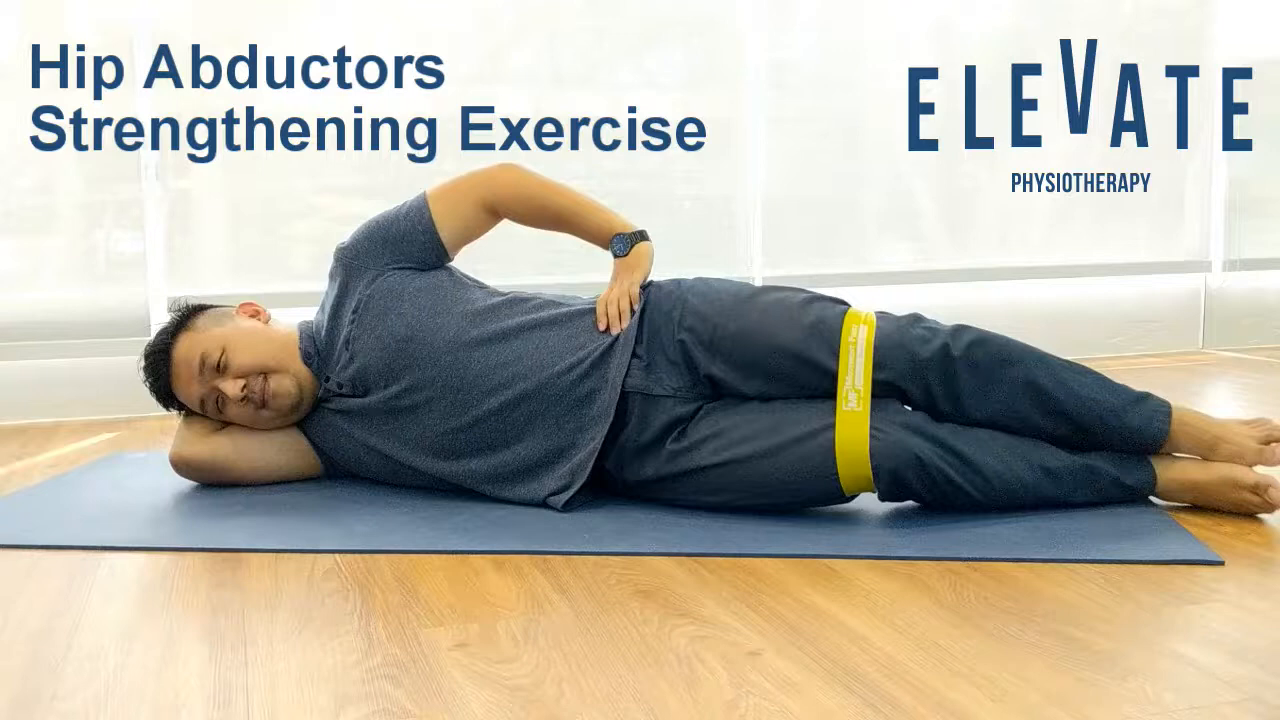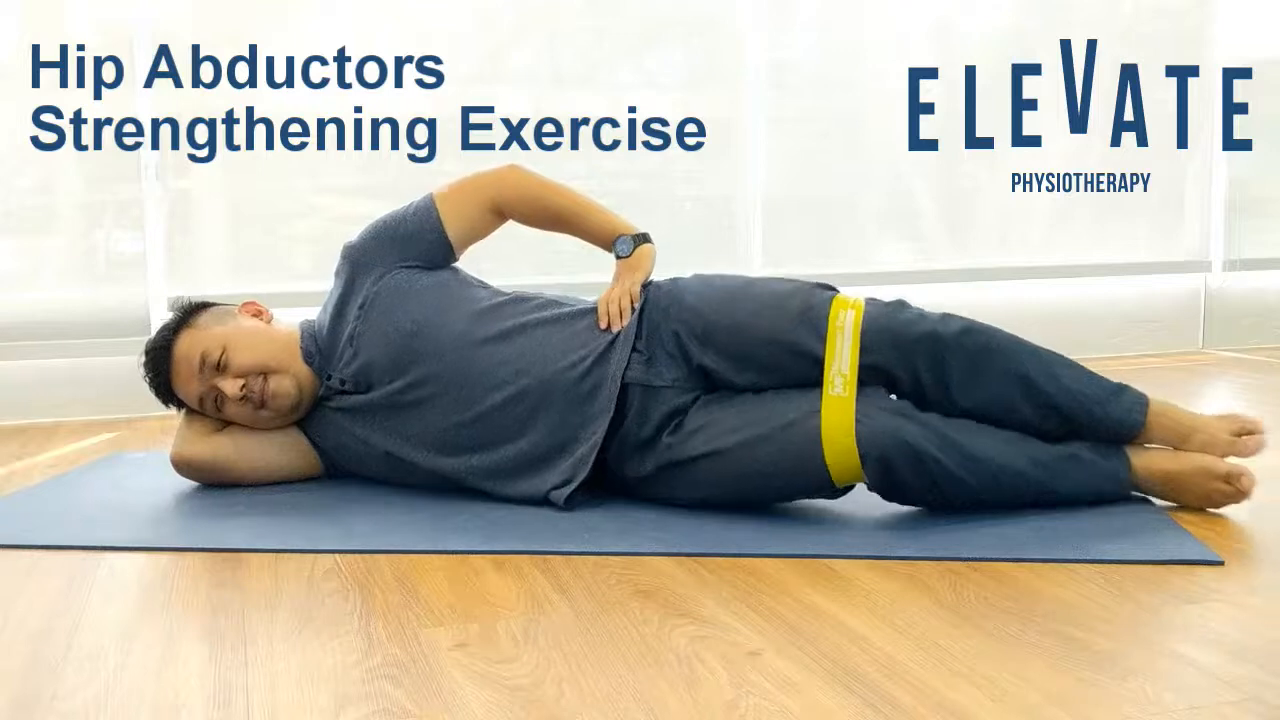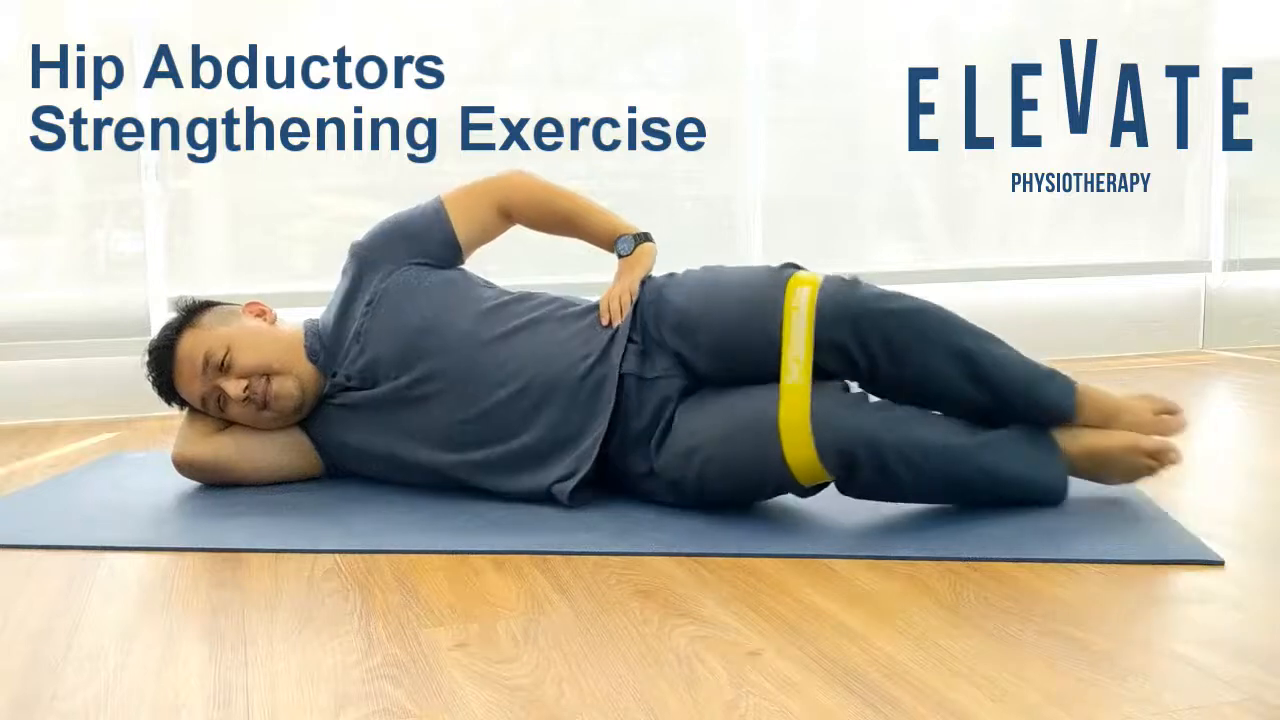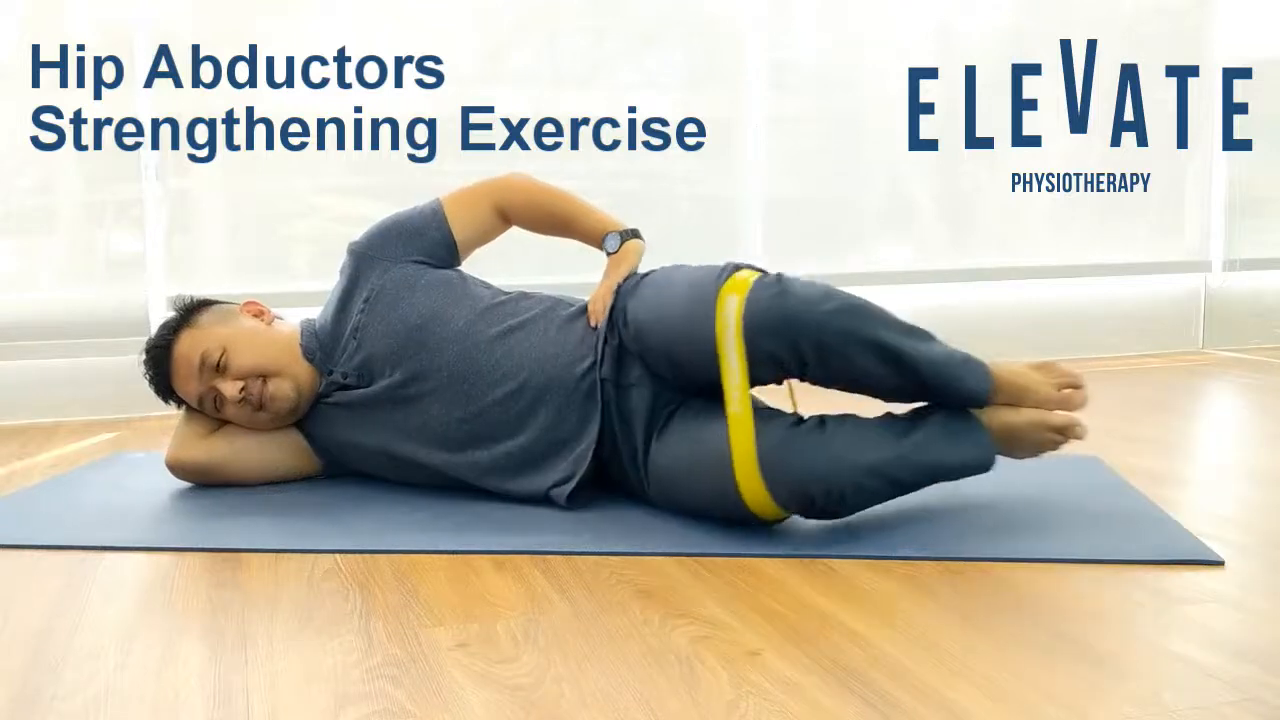
dt=0.2s
person 1, frame 1
left shoulder: (364, 269)
right shoulder: (334, 436)
left elbow: (499, 182)
left wrist: (628, 244)
left hip: (658, 337)
right hip: (652, 459)
left knee: (907, 358)
right knee: (895, 454)
left ankle: (1171, 425)
right ankle: (1156, 479)
person 1, frame 2
left shoulder: (369, 270)
right shoulder: (331, 438)
left elbow: (503, 182)
left wrist: (631, 246)
left hip: (659, 338)
right hip: (654, 460)
left knee: (893, 341)
right knee: (884, 437)
left ankle: (1148, 420)
right ankle: (1131, 472)
person 1, frame 3
left shoulder: (376, 267)
right shoulder: (330, 437)
left elbow: (512, 189)
left wrist: (633, 245)
left hip: (653, 336)
right hip: (649, 454)
left knee: (842, 317)
right knee: (843, 427)
left ankle: (1069, 402)
right ankle: (1060, 458)
person 1, frame 4
left shoulder: (374, 268)
right shoulder: (327, 435)
left elbow: (509, 192)
left wrist: (622, 242)
left hip: (636, 328)
right hip: (639, 448)
left knee: (761, 313)
right knee: (802, 466)
left ankle: (972, 379)
right ankle: (980, 432)
